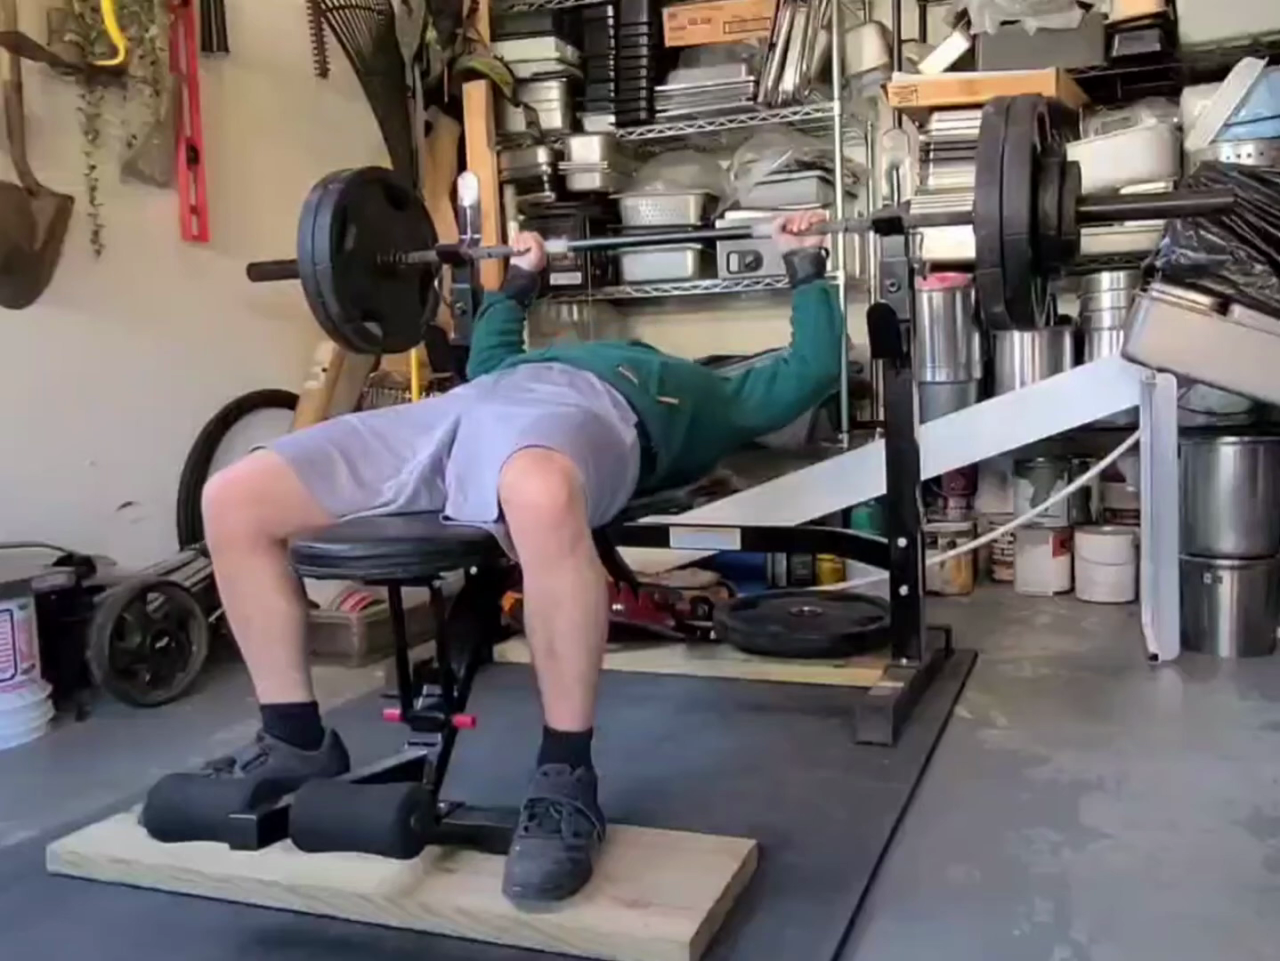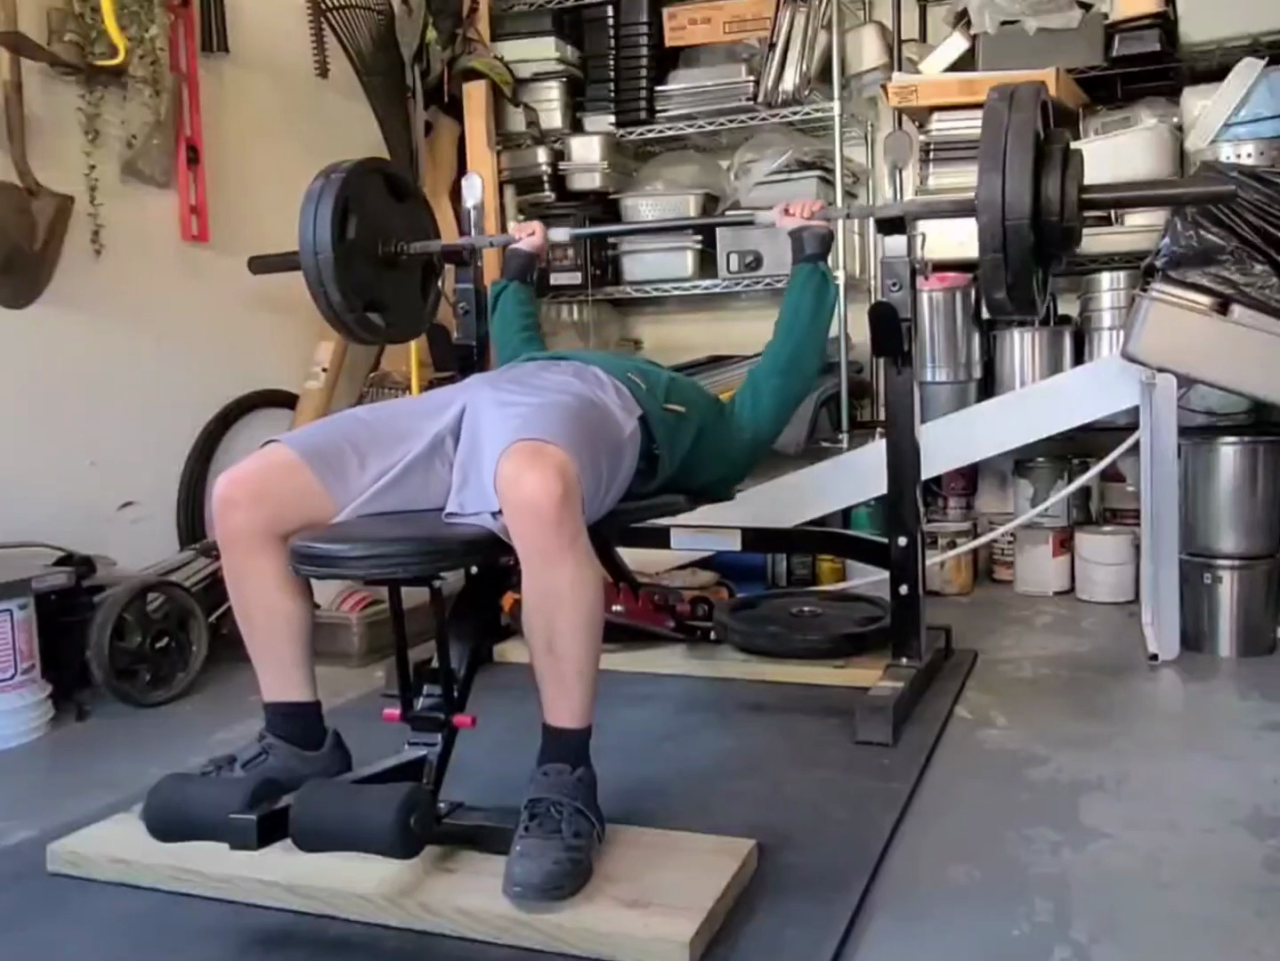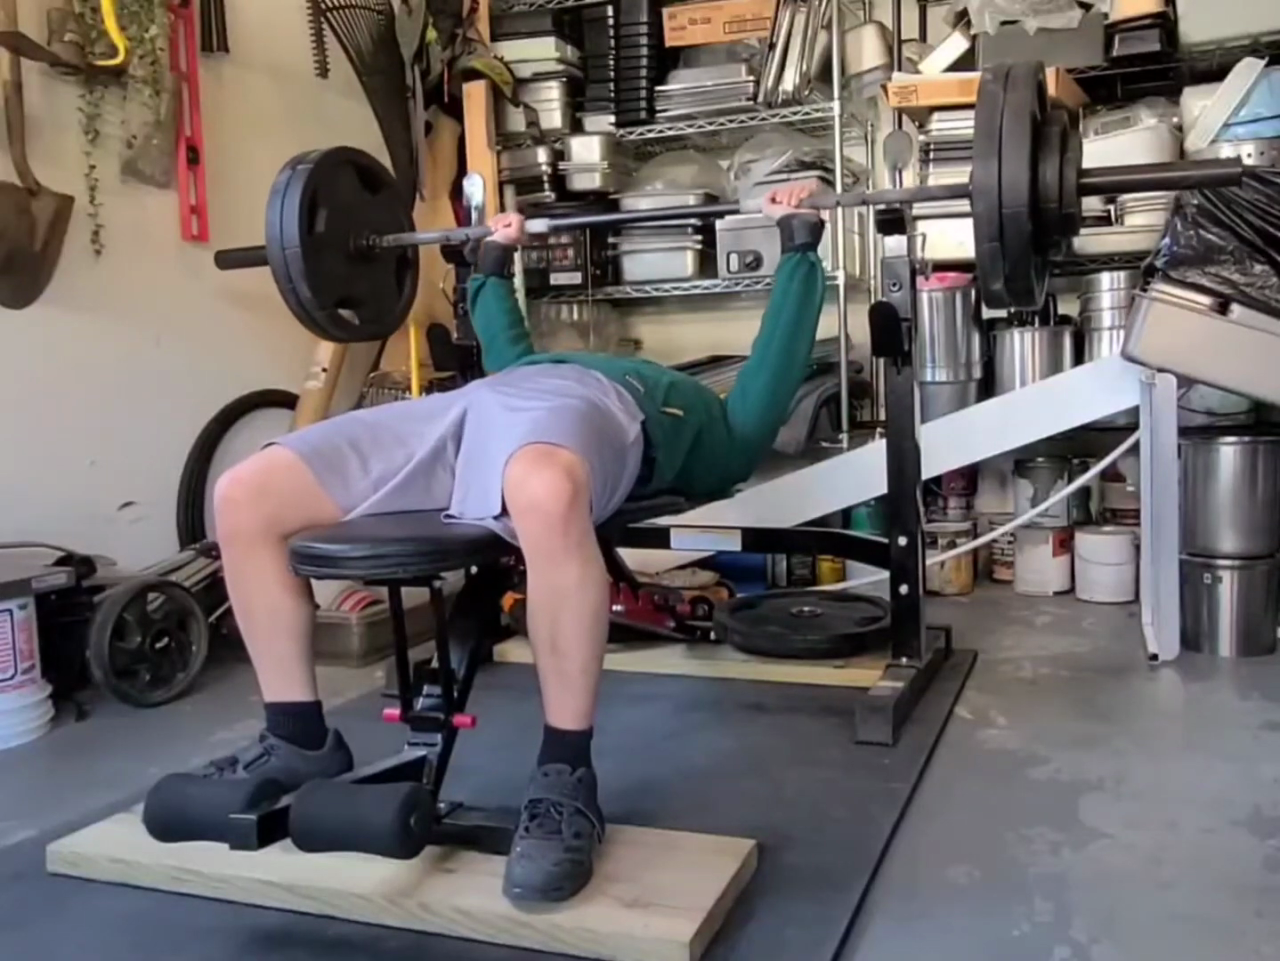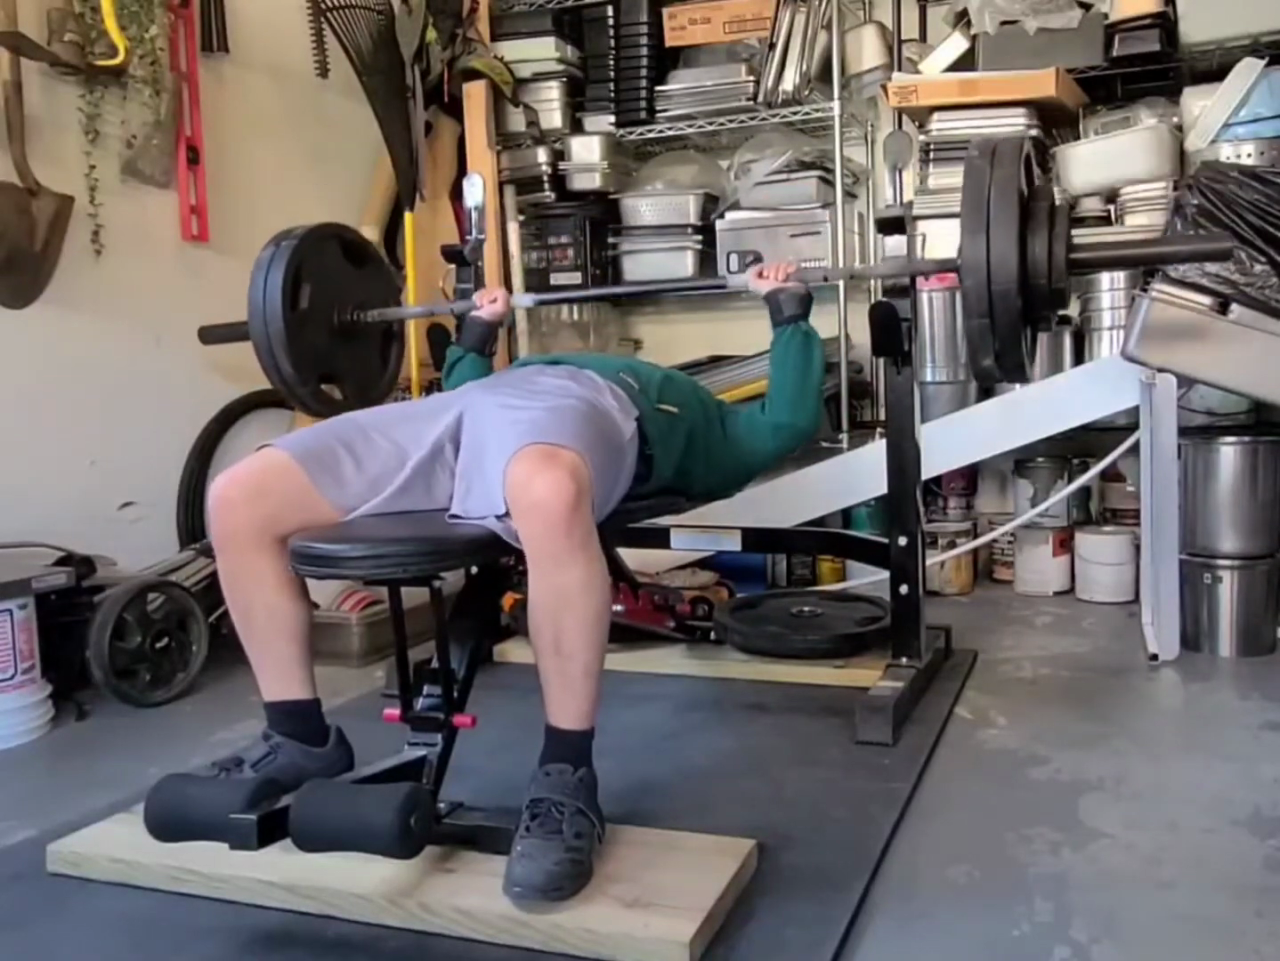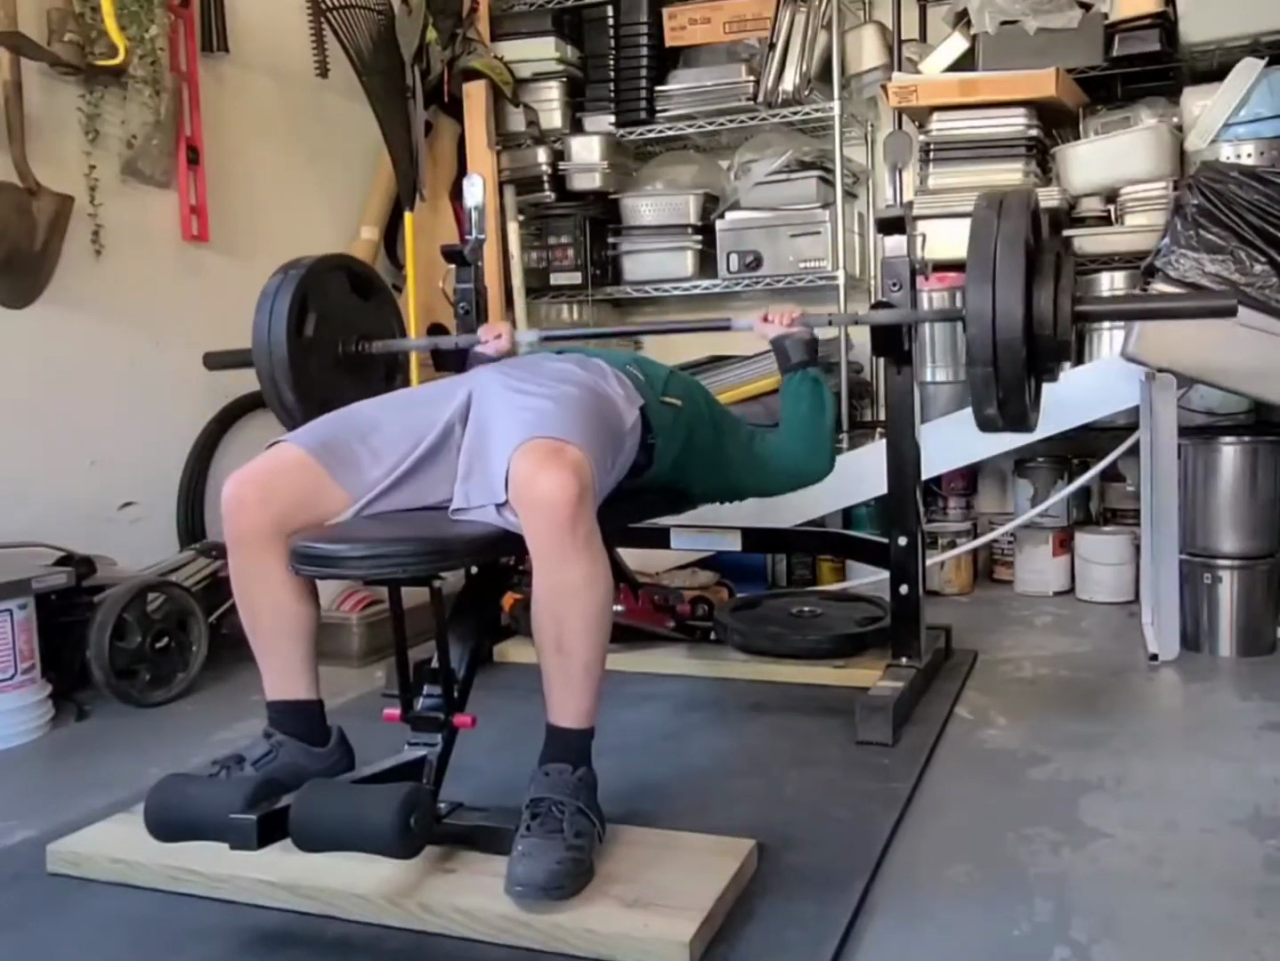
dt=0.7s
person 1, frame 1
left shoulder: (717, 396)
right shoulder: (611, 355)
left elbow: (815, 368)
right elbow: (487, 366)
left wrist: (805, 266)
right wrist: (515, 282)
right hip: (463, 407)
left knee: (541, 498)
right knee: (232, 502)
left ankle: (565, 781)
right ankle: (296, 745)
person 1, frame 2
left shoulder: (723, 429)
left elbow: (790, 362)
right elbow: (517, 354)
left wrist: (809, 253)
right wrist: (517, 268)
left knee: (535, 499)
right knee: (241, 498)
left ankle: (564, 781)
right ankle: (295, 744)
person 1, frame 3
left shoulder: (721, 433)
left elbow: (781, 356)
right elbow: (509, 355)
left wrist: (798, 240)
right wrist: (494, 261)
left knee: (545, 497)
right knee: (242, 499)
left ankle: (565, 781)
right ankle: (298, 744)
person 1, frame 4
left shoulder: (710, 430)
left elbow: (790, 423)
left wrist: (787, 310)
right wrist: (476, 332)
left knee: (548, 497)
right knee: (238, 501)
left ankle: (566, 781)
right ankle: (302, 742)
person 1, frame 5
left shoulder: (709, 429)
left elbow: (804, 459)
left wrist: (795, 354)
right wrist: (483, 360)
left knee: (552, 492)
right knee: (250, 499)
left ankle: (565, 781)
right ankle: (300, 739)
